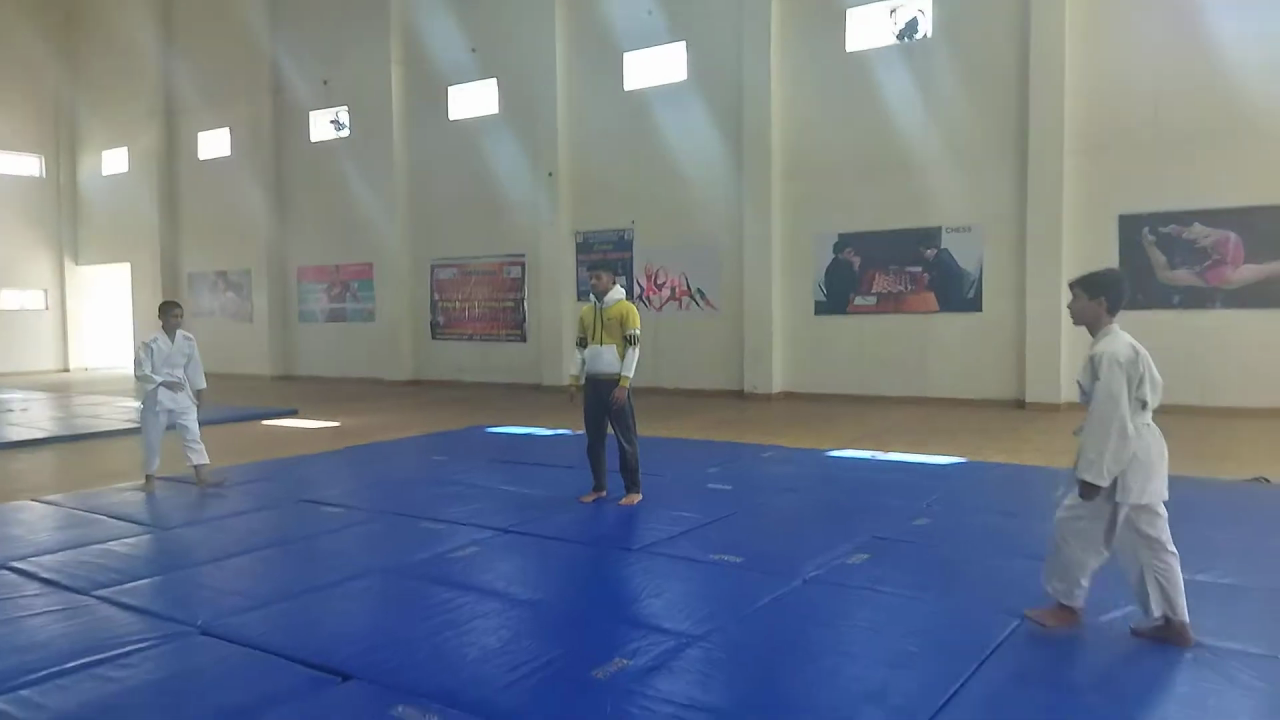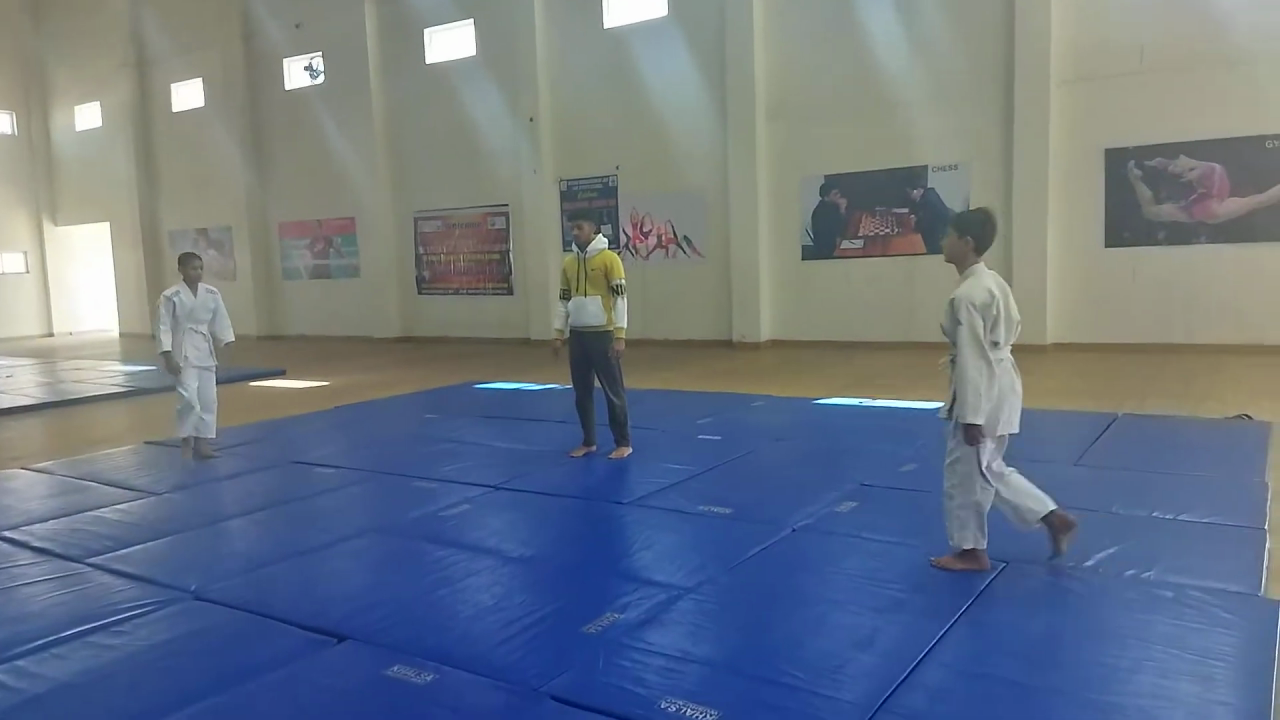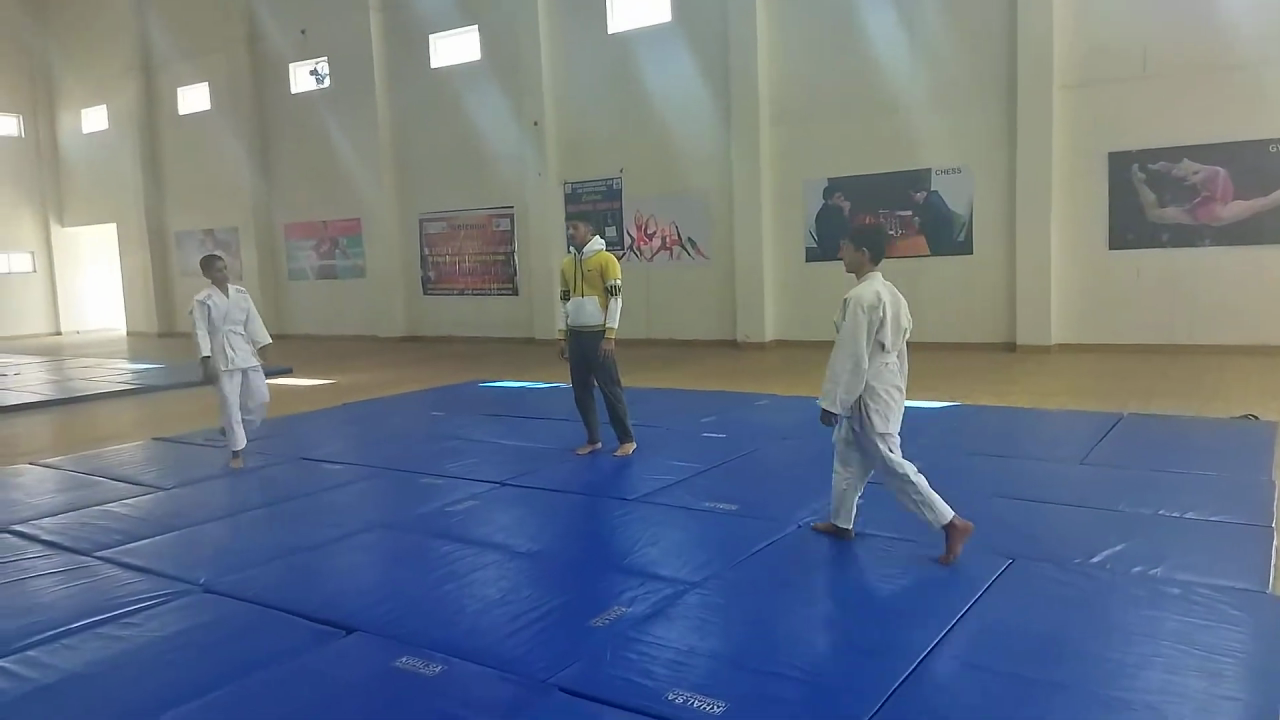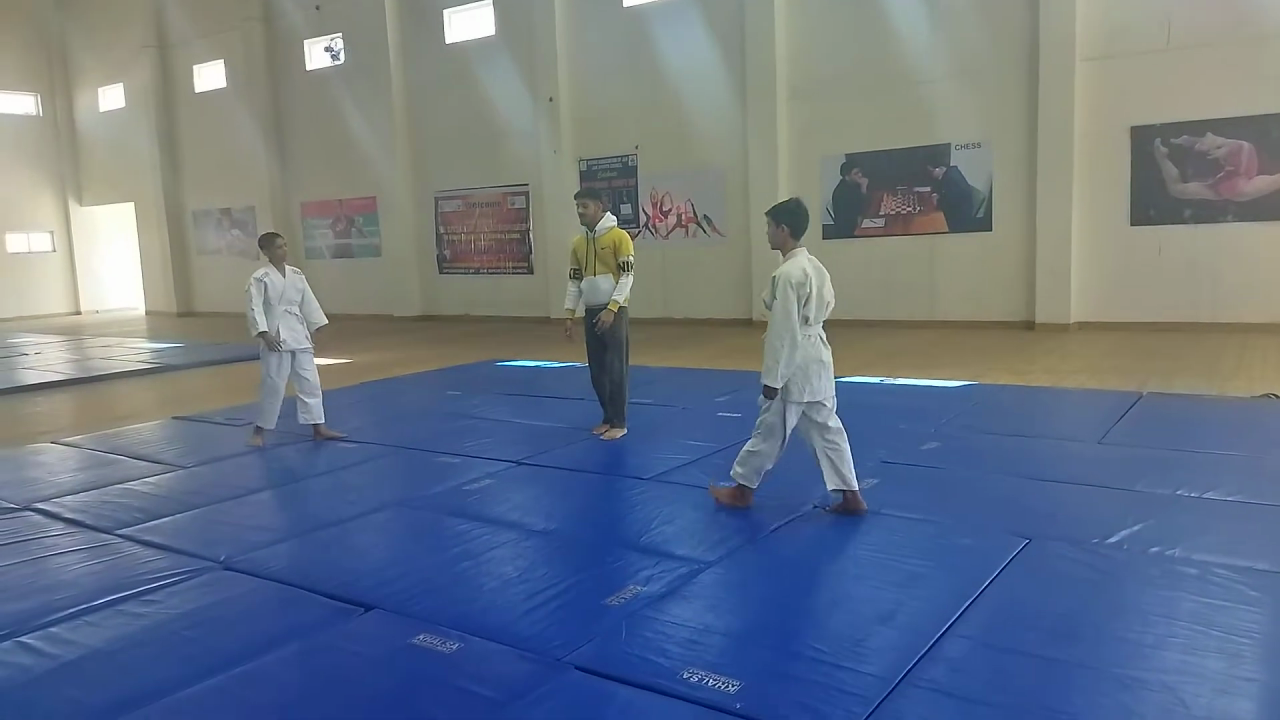
dt=0.4s
person 1, frame 1
left shoulder: (1108, 352)
right shoulder: (1122, 345)
left elbow: (1110, 419)
left wrist: (1093, 474)
left hip: (1125, 457)
right hip: (1139, 452)
left knee: (1074, 525)
right knee: (1150, 539)
left ankle: (1067, 607)
right ankle: (1173, 621)
person 1, frame 2
left shoulder: (968, 294)
right shoulder: (992, 283)
left elbow: (972, 357)
left wrist: (971, 416)
left hip: (982, 390)
right hip: (1000, 385)
left knee: (965, 471)
right knee: (987, 468)
left ankle: (970, 550)
right ankle: (1053, 517)
person 1, frame 3
left shoulder: (860, 298)
right shoulder: (890, 293)
left elbow: (849, 356)
right elbow: (897, 346)
left wrist: (832, 402)
right wrist: (896, 387)
left hip: (869, 392)
right hip: (886, 386)
left knee: (892, 465)
right knee: (849, 456)
left ankle: (951, 523)
right ankle: (840, 522)
person 1, frame 4
left shoulder: (787, 274)
right shoulder: (815, 266)
left elbow: (784, 330)
left wrist: (772, 378)
left hip: (795, 363)
right hip: (816, 358)
left knee: (769, 429)
right knee: (825, 427)
left ankle: (742, 489)
right ankle: (850, 494)
person 2, frame 1
left shoulder: (626, 309)
right shoulder: (586, 312)
left elbow: (633, 349)
right elbow: (580, 348)
left wrist: (624, 384)
right wrist: (575, 381)
left hip: (616, 382)
right hip: (592, 382)
left knee: (625, 438)
right knee: (594, 438)
left ankle: (633, 489)
right ankle: (599, 487)
person 2, frame 2
left shoulder: (609, 259)
right shoulder: (568, 263)
left elbow: (620, 298)
right elbow: (564, 301)
left wrist: (619, 335)
right wrist: (558, 334)
left hip: (601, 334)
right hip: (577, 335)
left knee: (612, 390)
right knee: (582, 391)
left ankle: (623, 443)
right ankle: (589, 441)
person 2, frame 3
left shoulder: (606, 260)
right shoulder: (567, 264)
left elbow: (615, 299)
left wrist: (610, 336)
right wrist: (562, 336)
left hip: (598, 334)
right hip: (576, 335)
left knee: (610, 388)
right knee: (581, 390)
left ankle: (627, 439)
right ankle: (593, 439)
person 2, frame 4
left shoulder: (618, 236)
right shoulder: (578, 243)
left elbow: (627, 276)
right elbow: (574, 282)
left wrist: (611, 309)
right wrist: (569, 316)
left hip: (614, 312)
right hip: (591, 313)
left knee: (616, 369)
right knee: (597, 370)
left ankle: (619, 423)
right ankle: (608, 418)
person 3, frame 1
left shoulder: (188, 340)
right shoulder: (149, 343)
left elbow: (194, 367)
right elbow: (141, 372)
left wrist: (199, 391)
right wrist: (163, 383)
left hip: (182, 394)
right hip: (158, 396)
left knee: (192, 433)
right knee: (152, 439)
left ankle: (202, 475)
right ankle: (149, 476)
person 3, frame 2
left shoulder: (212, 293)
right shoulder: (170, 296)
left elbow: (221, 321)
right elbow: (163, 327)
left wrist: (227, 342)
right wrist: (167, 356)
left hip: (205, 353)
right hip: (182, 353)
left knee: (208, 400)
right knee: (189, 400)
left ankle: (201, 443)
right ankle: (186, 439)
person 3, frame 3
left shoulder: (241, 293)
right shoulder: (203, 300)
left elbow: (253, 322)
right elbow: (200, 333)
left wrist: (262, 347)
right wrist: (206, 361)
left hip: (247, 353)
right hip: (223, 357)
left knee: (260, 398)
right knee: (231, 405)
left ankle: (231, 430)
right ankle: (236, 452)
person 3, frame 4
left shoulder: (296, 274)
right shoulder: (260, 278)
left elbow: (308, 303)
right elbow: (254, 310)
left wrist: (318, 329)
right wrist: (264, 334)
left hip: (299, 335)
right hip: (276, 337)
left knee: (309, 382)
right knee: (273, 385)
left ankle: (318, 428)
right ankle: (260, 430)
